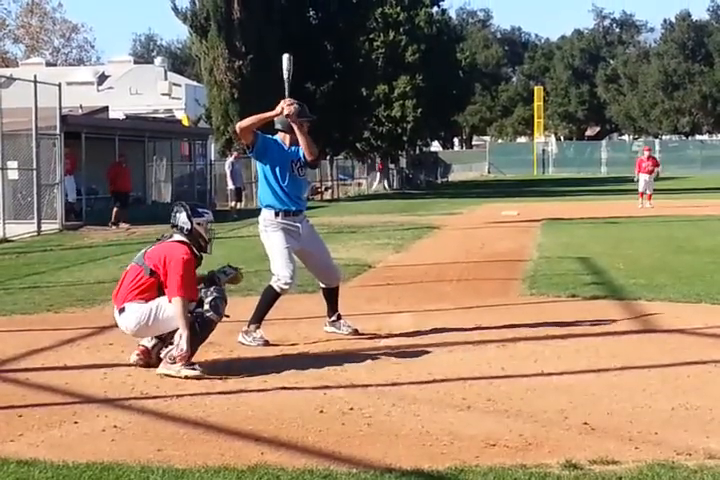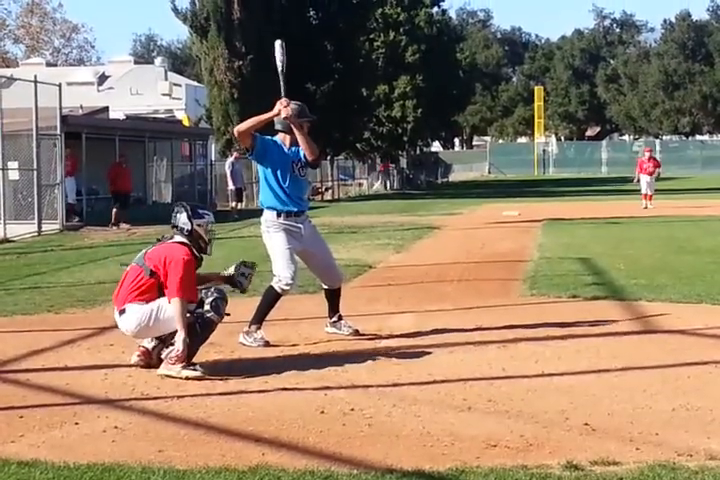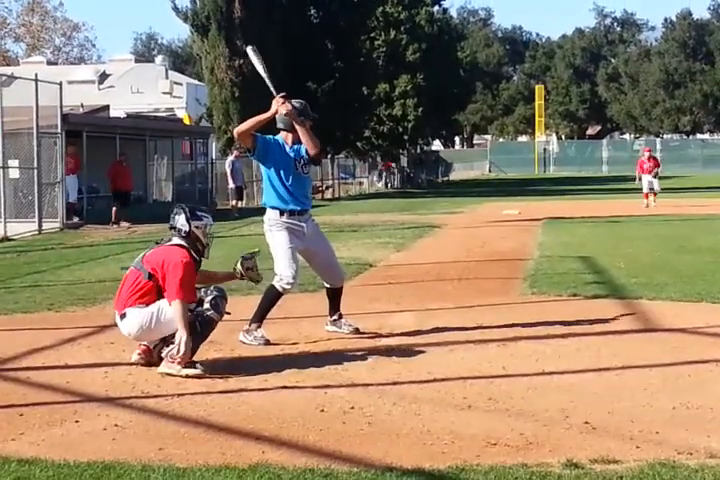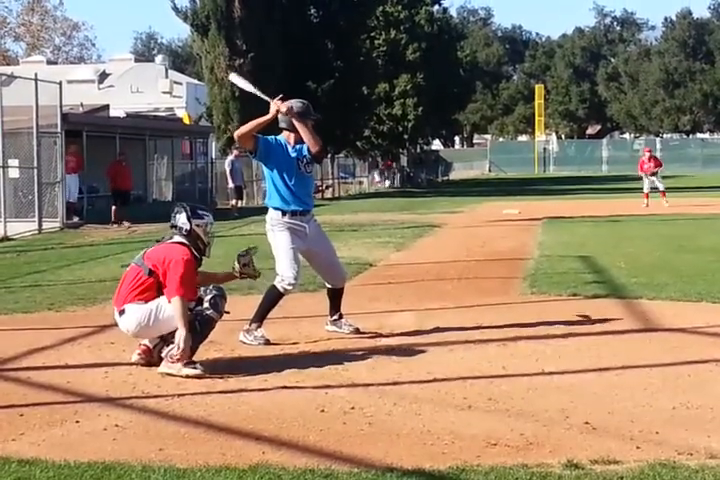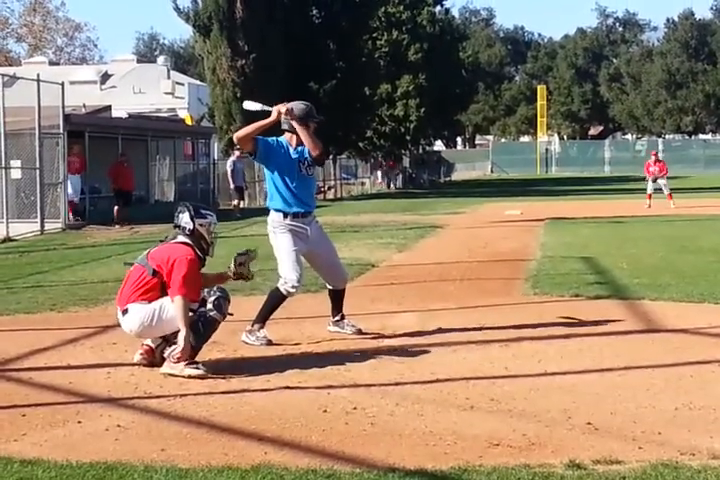
dt=0.2s
person 1, frame 1
left shoulder: (300, 150)
right shoulder: (266, 144)
left elbow: (313, 158)
right elbow: (241, 128)
left wrist: (293, 122)
right wrist: (276, 112)
left hip: (300, 221)
right hip: (274, 222)
left knee: (330, 272)
right knee: (284, 277)
left ankle: (333, 319)
right ankle: (250, 329)
person 1, frame 2
left shoulder: (301, 150)
right shoulder: (266, 146)
left elbow: (314, 157)
right elbow: (239, 132)
left wrist: (293, 124)
right wrist: (273, 113)
left hip: (303, 222)
right hip: (277, 223)
left knee: (332, 273)
right knee: (285, 278)
left ankle: (334, 319)
right ankle: (251, 330)
person 1, frame 3
left shoulder: (303, 148)
right shoulder: (268, 145)
left elbow: (316, 151)
right elbow: (239, 133)
left wrist: (295, 118)
right wrist: (271, 112)
left hip: (306, 221)
right hip: (279, 222)
left knee: (334, 273)
right knee: (286, 277)
left ankle: (334, 319)
right ankle: (251, 328)
person 1, frame 4
left shoulder: (306, 148)
right shoulder: (270, 145)
left elbow: (318, 148)
right elbow: (240, 136)
left wrist: (293, 117)
right wrist: (270, 115)
left hip: (308, 221)
right hip: (282, 222)
left knee: (336, 274)
right knee: (288, 278)
left ankle: (334, 318)
right ankle: (252, 328)
person 1, frame 5
left shoulder: (308, 150)
right shoulder: (271, 147)
left elbow: (319, 152)
right elbow: (239, 138)
left wrist: (295, 120)
right wrist: (272, 119)
left hip: (310, 223)
right hip: (283, 224)
left knee: (338, 275)
right knee: (291, 280)
left ankle: (336, 319)
right ankle: (254, 328)
person 2, frame 1
left shoulder: (169, 245)
right shoulder: (181, 254)
right elbow: (178, 297)
left wrist: (208, 279)
right wrist: (186, 334)
left hip: (128, 313)
right hip: (137, 314)
right knee: (214, 298)
left ankle: (149, 350)
right ankle: (173, 361)
person 2, frame 2
left shoulder: (169, 246)
right shoulder: (182, 254)
left elbow: (185, 282)
right elbow: (178, 297)
left wrist: (223, 277)
right wrist: (182, 336)
left hip: (128, 313)
right hip: (138, 316)
left knee: (195, 298)
right knee: (214, 299)
left ankle: (149, 350)
right ankle: (175, 362)
person 2, frame 3
left shoulder: (169, 249)
right shoulder: (180, 257)
left elbow: (198, 276)
right elbow: (178, 299)
left wrist: (236, 274)
right wrist: (185, 337)
left hip: (128, 317)
right hip: (138, 319)
left knee: (196, 297)
right knee: (214, 298)
left ankle: (151, 349)
right ankle: (175, 360)
person 2, frame 4
left shoulder: (169, 247)
right shoulder: (181, 255)
left elbow: (197, 278)
right elbow: (178, 297)
left wrist: (235, 273)
right wrist: (184, 333)
left hip: (128, 314)
right hip: (137, 317)
right knee: (214, 297)
left ankle: (151, 349)
right ankle: (175, 360)
person 2, frame 5
left shoulder: (171, 247)
right shoulder: (185, 255)
left elbow: (196, 281)
right elbow: (180, 296)
left wrist: (231, 274)
right wrist: (184, 333)
left hip: (130, 313)
right hip: (140, 316)
right knee: (217, 298)
left ankle: (153, 349)
right ankle: (177, 360)
